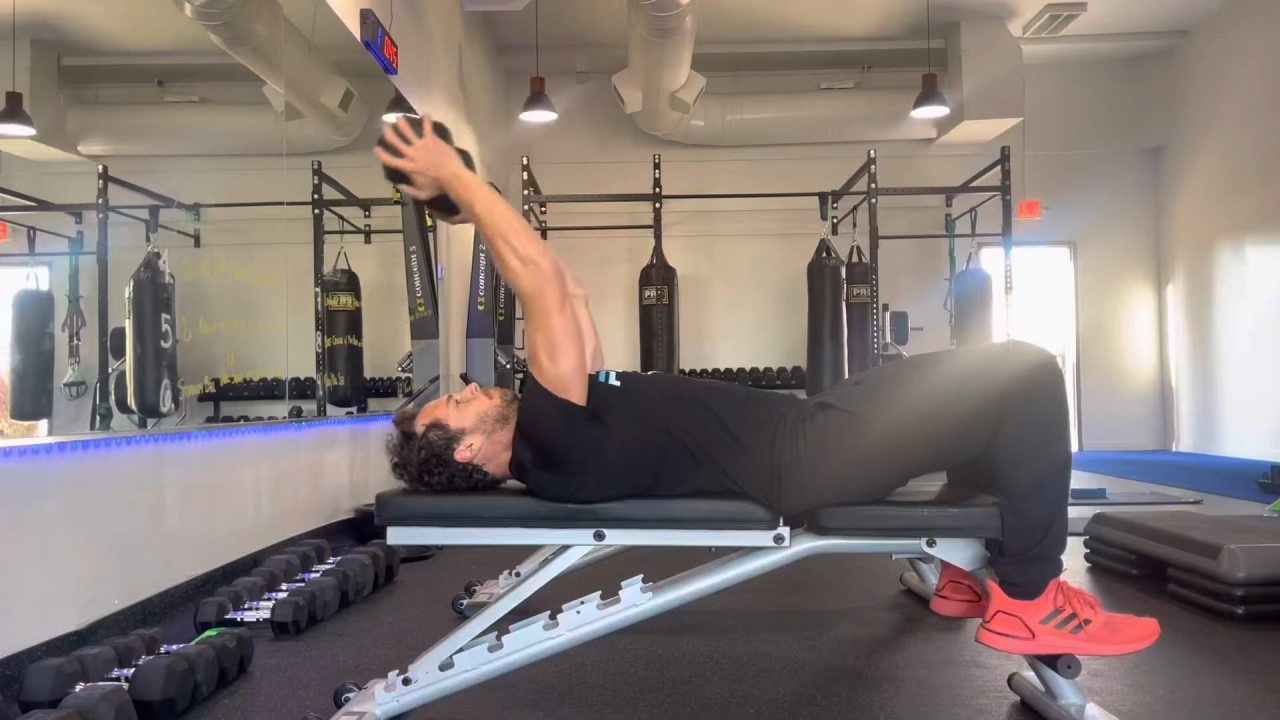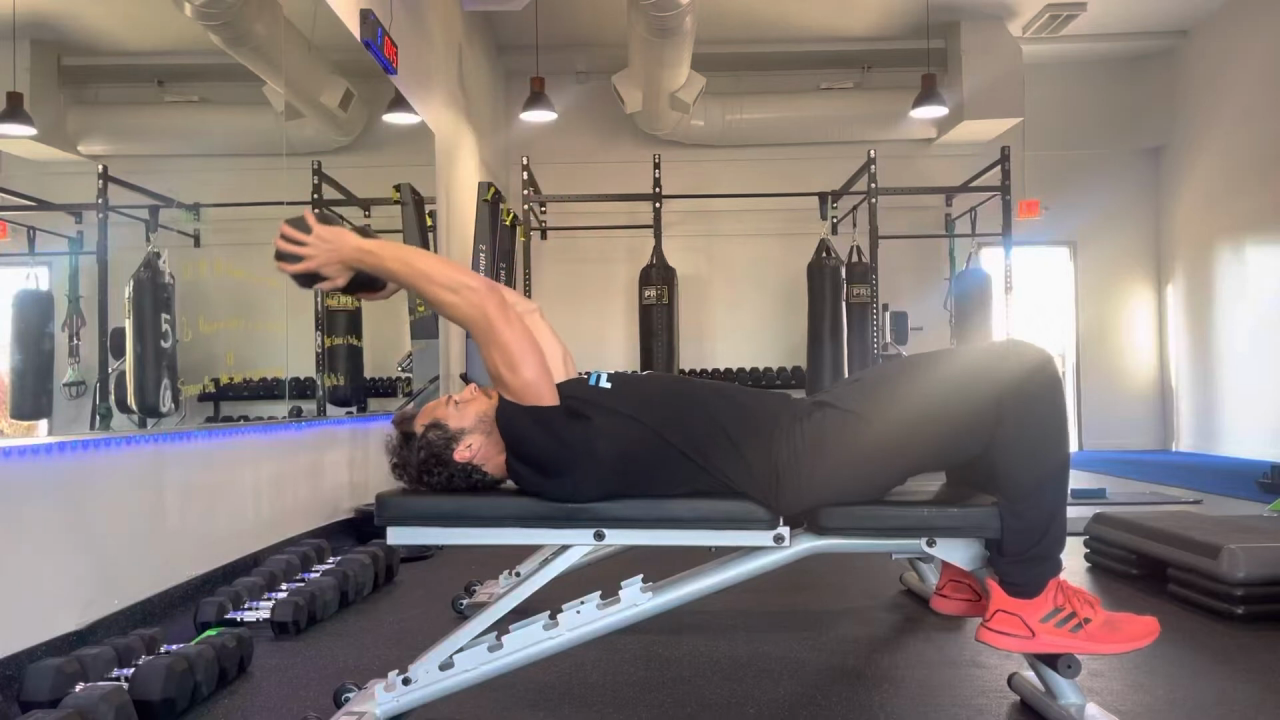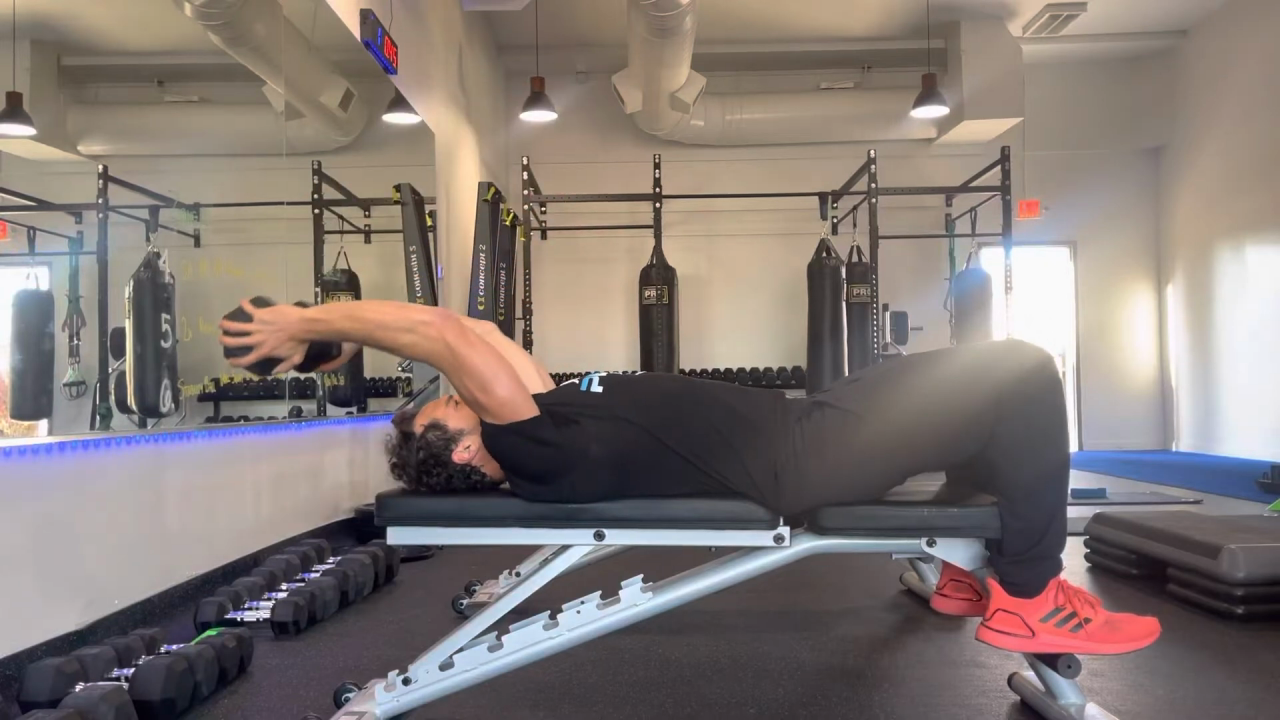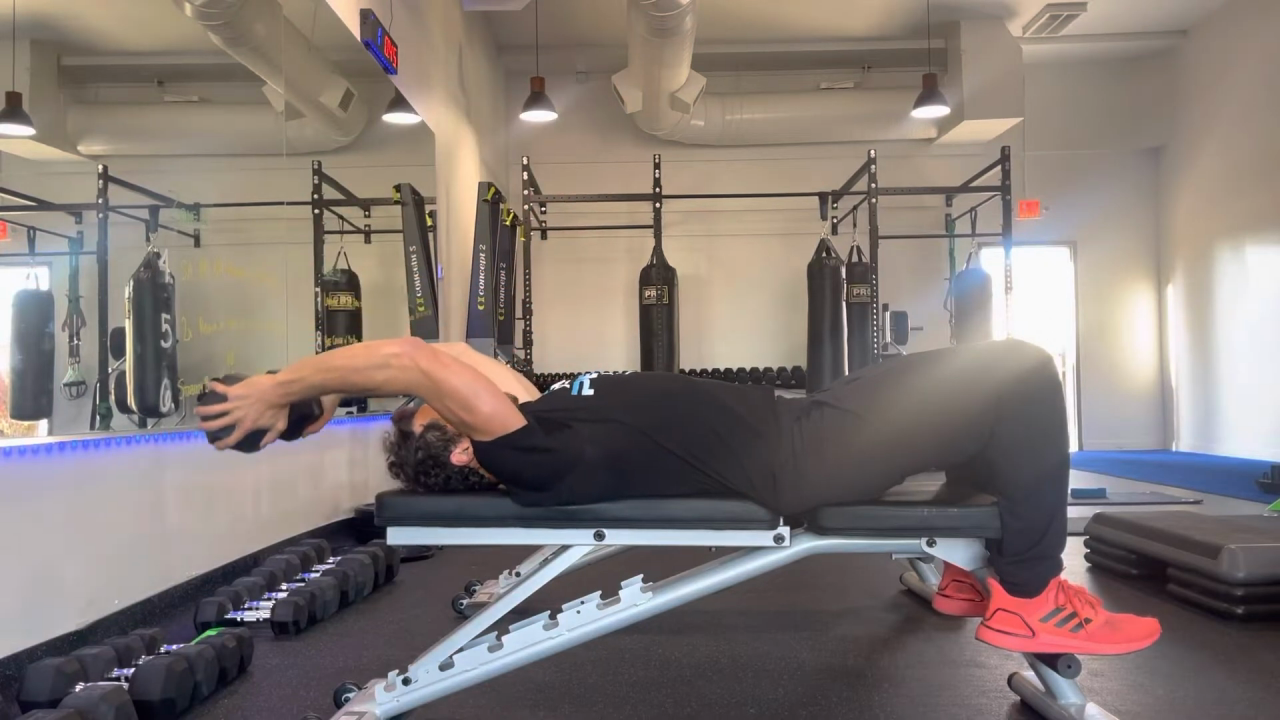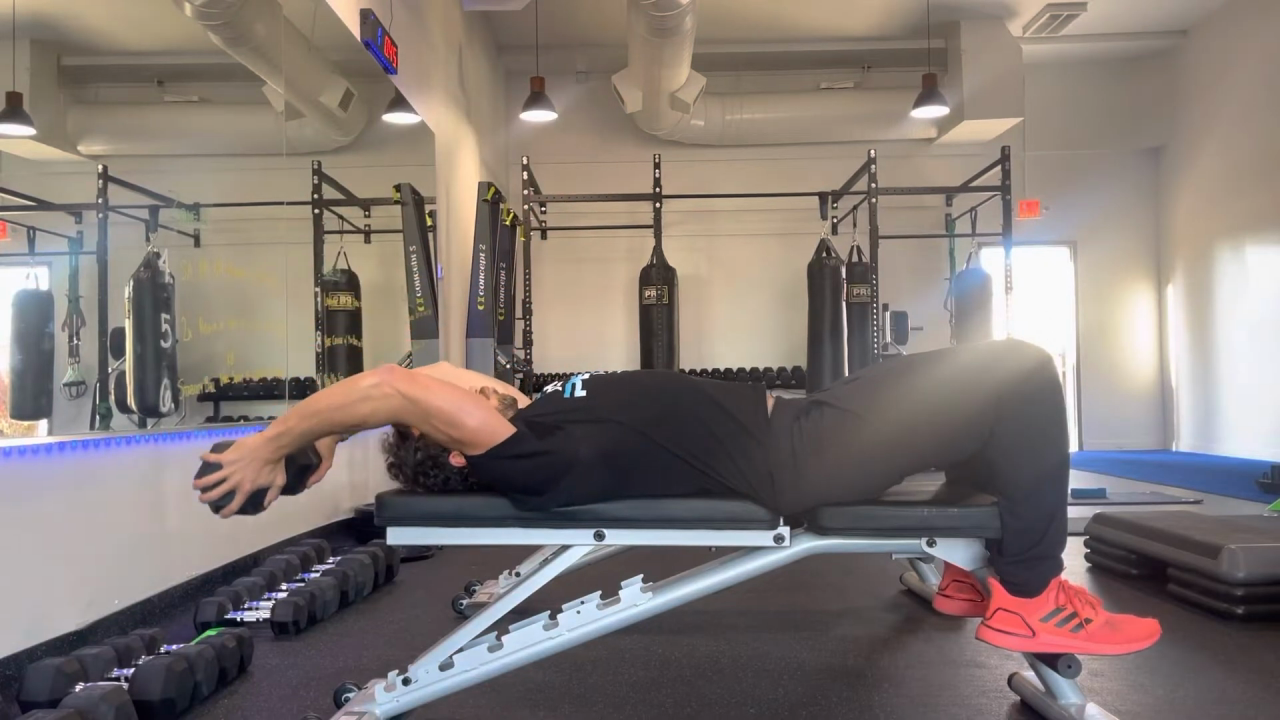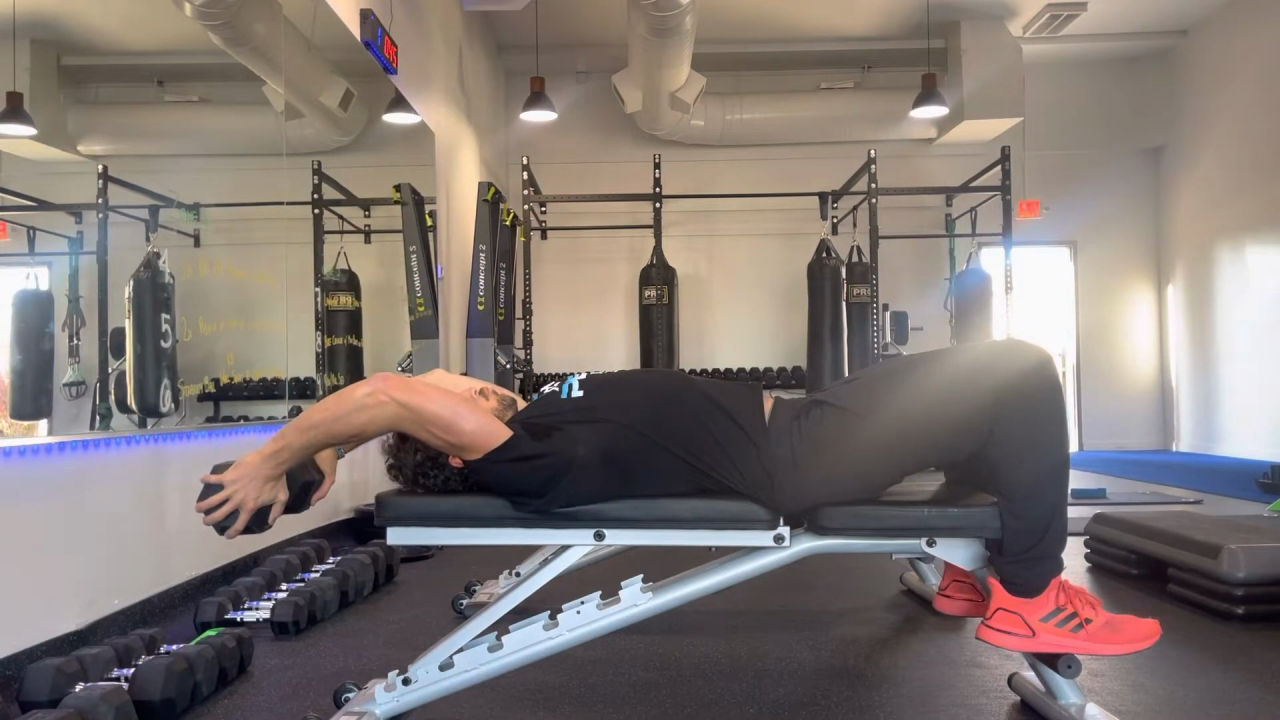
dt=0.5s
person 1, frame 1
left shoulder: (554, 433)
right shoulder: (553, 448)
left elbow: (559, 297)
right elbow: (546, 286)
left wrist: (462, 195)
right wrist: (451, 175)
left hip: (804, 427)
right hip: (807, 460)
left knee: (1000, 378)
right knee: (1027, 377)
left ankle: (977, 569)
right ankle: (1025, 602)
person 1, frame 2
left shoulder: (548, 425)
right shoulder: (547, 453)
left elbow: (507, 314)
right elbow: (491, 310)
left wrist: (370, 259)
right wrist: (359, 249)
left hip: (799, 420)
right hip: (803, 460)
left knee: (991, 377)
right knee: (1021, 375)
left ankle: (974, 568)
right ankle: (1024, 599)
person 1, frame 3
left shoulder: (546, 419)
right shoulder: (542, 461)
left elbow: (476, 337)
right elbow: (447, 335)
left wrist: (325, 328)
right wrist: (305, 324)
left hip: (799, 418)
right hip: (804, 457)
left knee: (994, 374)
right knee: (1023, 374)
left ankle: (974, 568)
right ankle: (1027, 601)
person 1, frame 4
left shoulder: (536, 419)
right shoulder: (533, 461)
left elbow: (449, 356)
right elbow: (420, 359)
left wrist: (301, 382)
right wrist: (278, 389)
left hip: (797, 416)
right hip: (803, 459)
left knee: (991, 376)
right knee: (1020, 372)
left ankle: (971, 568)
right ankle: (1027, 599)
person 1, frame 5
left shoulder: (533, 417)
right shoulder: (527, 462)
left elbow: (428, 378)
right elbow: (400, 386)
left wrist: (317, 433)
right wrist: (270, 445)
left hip: (798, 417)
right hip: (803, 459)
left knee: (991, 375)
right knee: (1022, 370)
left ankle: (971, 570)
right ankle: (1028, 599)
person 1, frame 6
left shoulder: (533, 419)
right shoulder: (524, 464)
left elbow: (408, 389)
right elbow: (393, 394)
left wrist: (318, 443)
right wrist: (270, 458)
left hip: (794, 417)
right hip: (799, 457)
left knee: (989, 378)
right knee: (1020, 372)
left ankle: (972, 569)
right ankle: (1028, 598)
